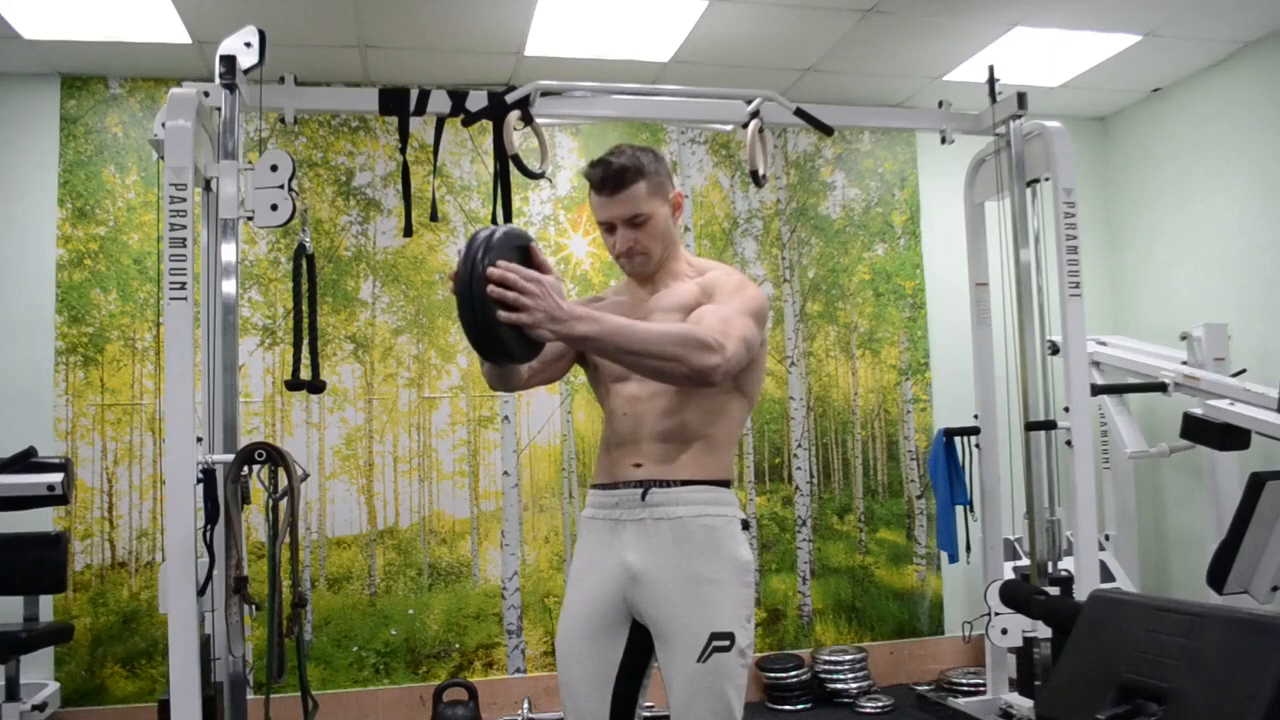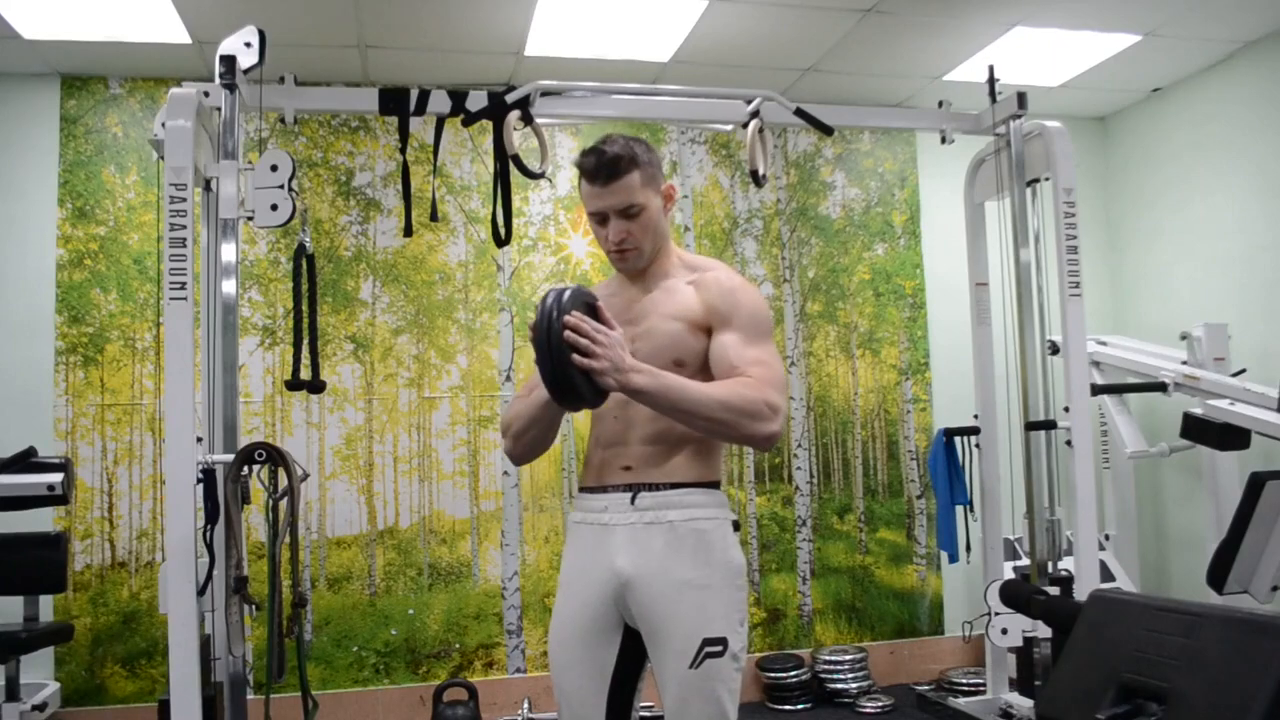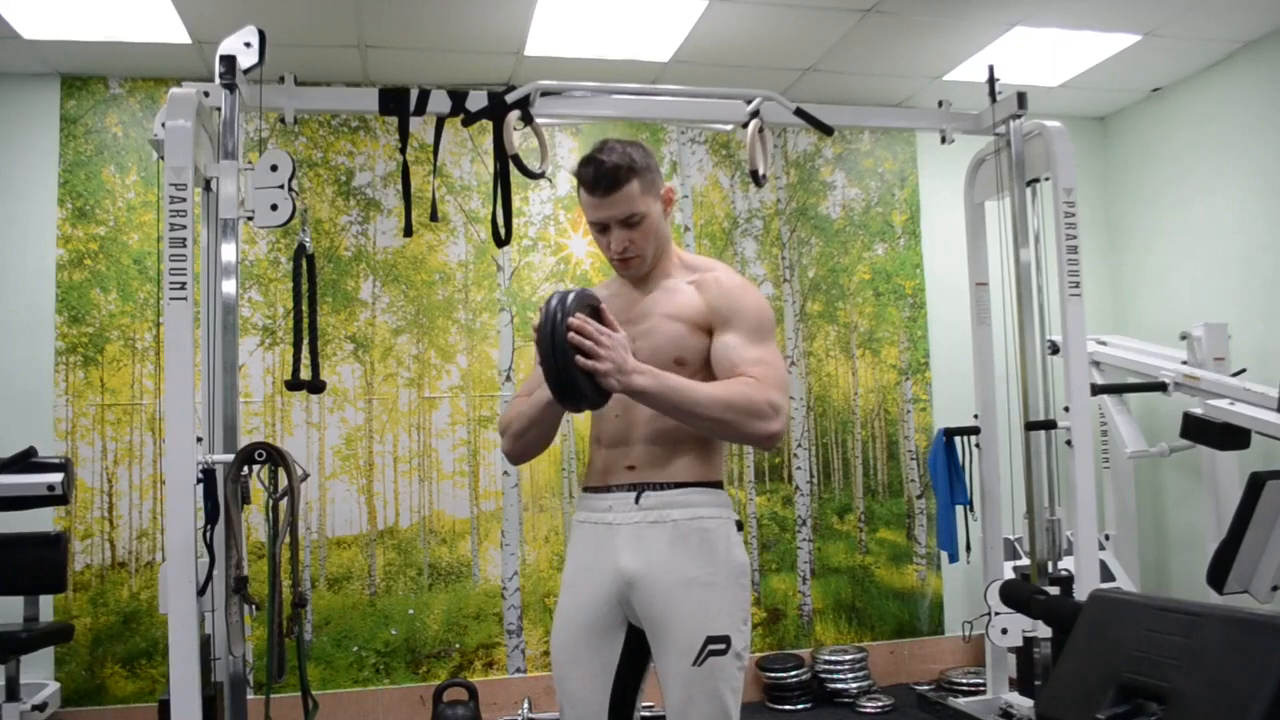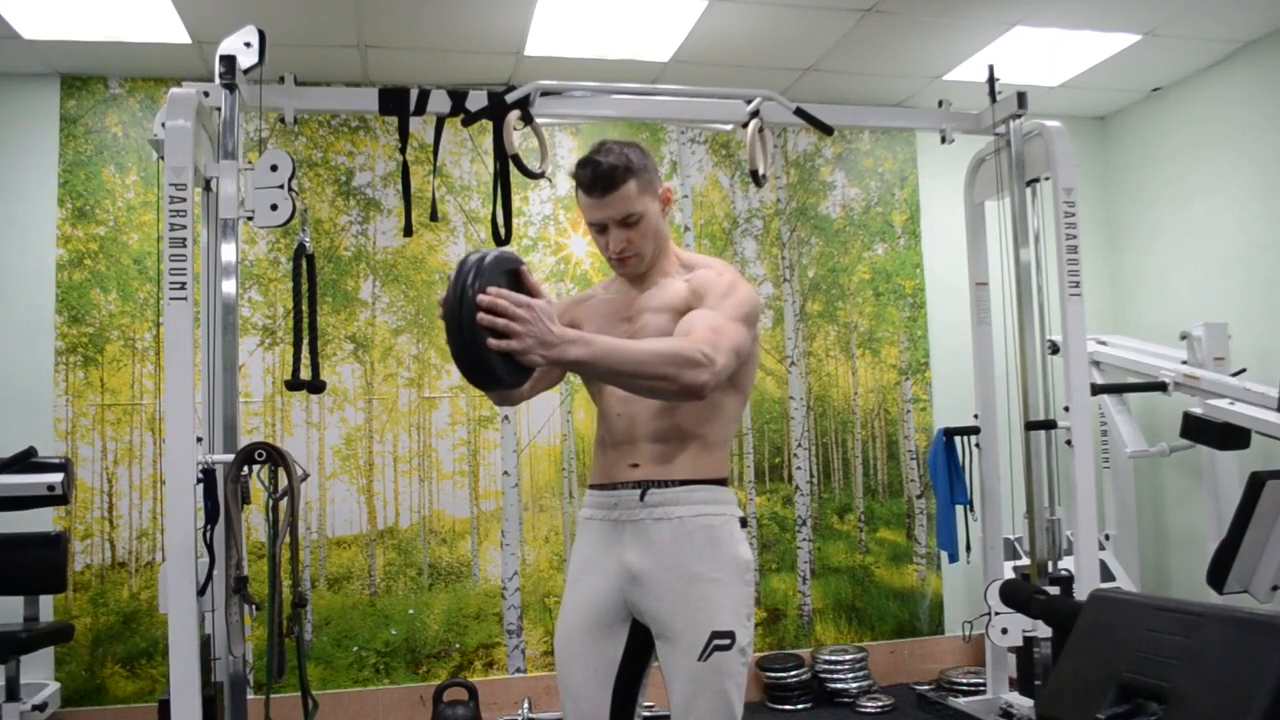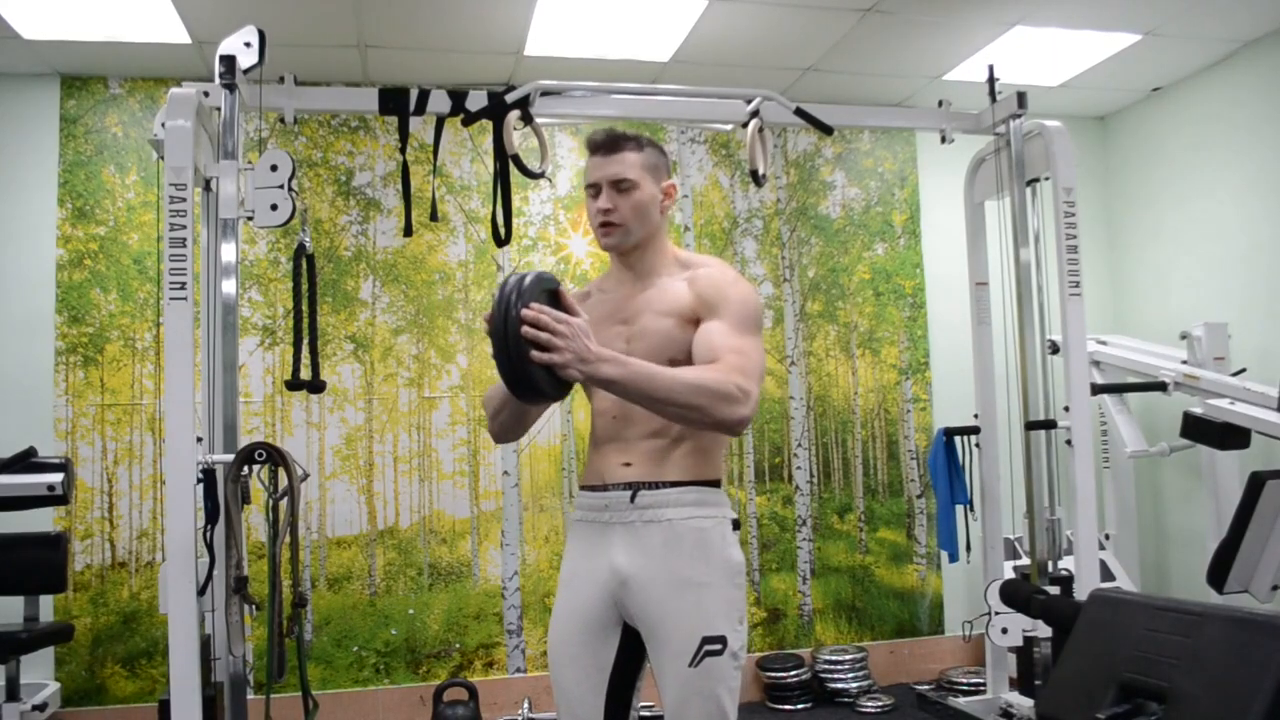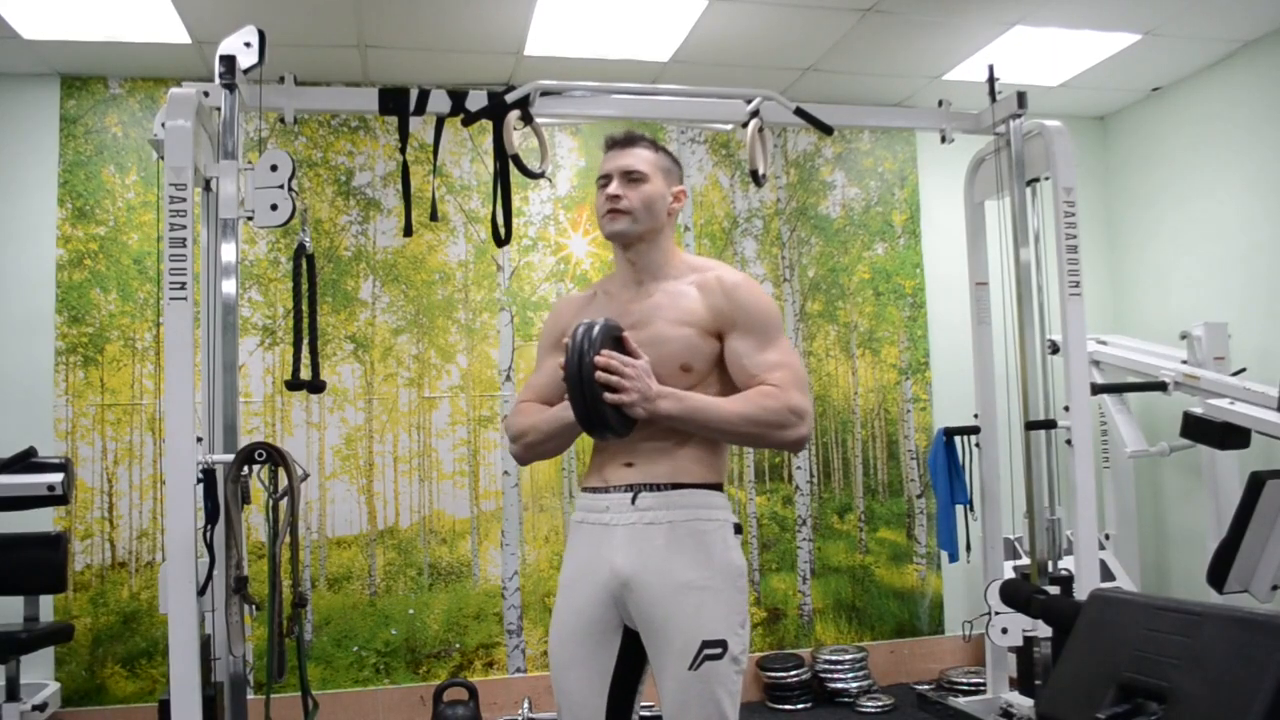
dt=0.7s
person 1, frame 1
left shoulder: (730, 290)
right shoulder: (594, 310)
left elbow: (706, 358)
right elbow: (512, 376)
left wrist: (571, 321)
right wrist: (500, 321)
left hip: (694, 530)
right hip: (602, 531)
person 1, frame 2
left shoulder: (721, 292)
right shoulder: (579, 313)
left elbow: (765, 417)
right elbow: (518, 444)
left wrist: (632, 375)
left hip: (686, 532)
right hip: (591, 535)
person 1, frame 3
left shoulder: (722, 293)
right shoulder: (580, 315)
left elbow: (766, 416)
right elbow: (515, 443)
left wrist: (634, 375)
left hip: (689, 532)
right hip: (595, 536)
person 1, frame 4
left shoulder: (720, 287)
right shoulder: (583, 309)
left elbow: (695, 371)
right elbow: (512, 385)
left wrist: (561, 343)
right wrist: (494, 341)
left hip: (692, 528)
right hip: (601, 531)
person 1, frame 5
left shoulder: (717, 287)
right shoulder: (578, 306)
left elbow: (733, 402)
right elbow: (503, 425)
left wrist: (598, 363)
right wrist: (522, 363)
left hip: (684, 530)
right hip: (592, 533)
person 1, frame 6
left shoulder: (726, 293)
right shoulder: (572, 313)
left elbow: (792, 418)
right elbow: (522, 437)
left wrist: (659, 401)
left hip: (688, 531)
right hip: (592, 535)
